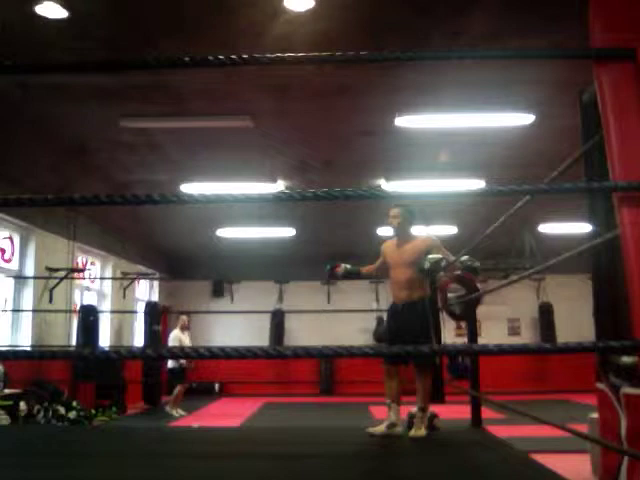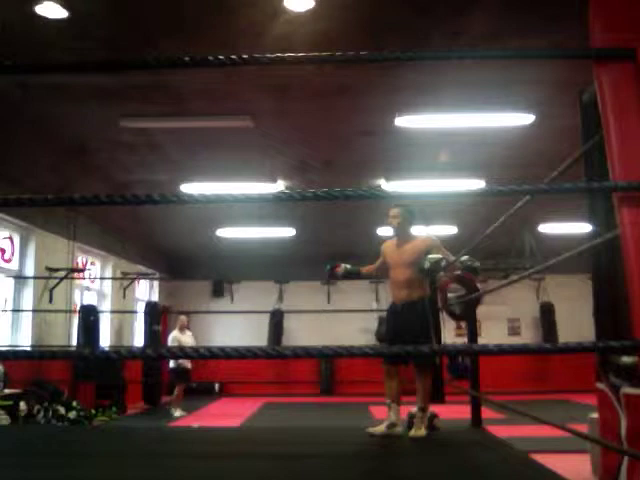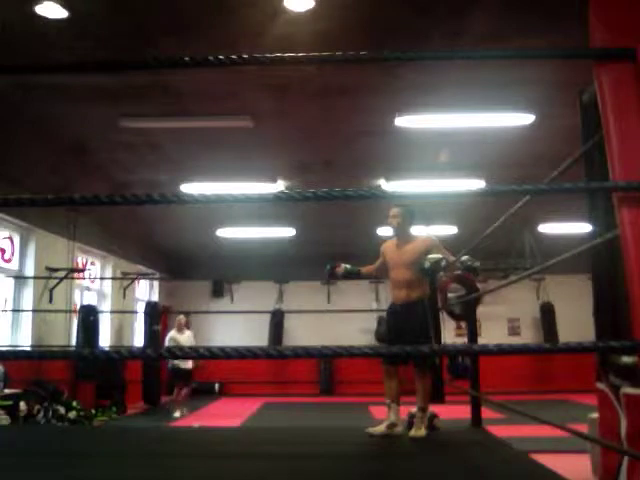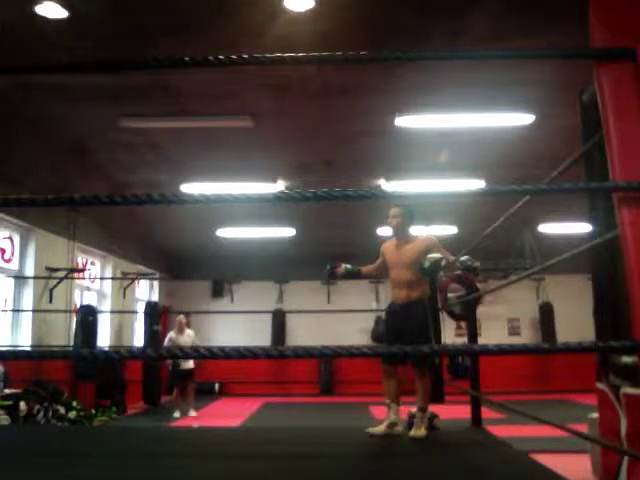
dt=0.3s
person 1, frame 1
left shoulder: (427, 243)
right shoulder: (387, 247)
left elbow: (452, 262)
right elbow: (377, 269)
right wrist: (348, 271)
left hip: (418, 309)
right hip: (396, 309)
left knee: (422, 366)
right knee: (390, 365)
left ankle: (420, 420)
right ankle: (393, 420)
person 1, frame 2
left shoulder: (426, 243)
right shoulder: (386, 247)
left elbow: (452, 262)
right elbow: (377, 269)
right wrist: (347, 271)
left hip: (417, 309)
right hip: (395, 310)
left knee: (422, 366)
right knee: (390, 366)
left ankle: (421, 421)
right ankle: (393, 420)
person 1, frame 3
left shoulder: (426, 243)
right shoulder: (386, 248)
left elbow: (452, 262)
right elbow: (377, 270)
right wrist: (348, 271)
left hip: (417, 309)
right hip: (395, 310)
left knee: (422, 366)
right knee: (390, 366)
left ankle: (421, 420)
right ankle: (393, 420)
person 1, frame 4
left shoulder: (426, 243)
right shoulder: (386, 247)
left elbow: (452, 261)
right elbow: (377, 270)
right wrist: (348, 270)
left hip: (417, 309)
right hip: (394, 309)
left knee: (421, 366)
right knee: (389, 365)
left ankle: (421, 420)
right ankle: (393, 420)
person 2, frame 1
left shoulder: (186, 333)
right shoulder: (175, 334)
right wrist: (180, 361)
left hip: (182, 365)
right hip: (176, 365)
left knee: (182, 387)
right knee: (181, 386)
left ankle: (176, 408)
right ankle: (170, 406)
person 2, frame 2
left shoulder: (189, 334)
right shoulder: (174, 335)
right wrist: (179, 362)
left hip: (187, 365)
right hip: (177, 365)
left knee: (182, 388)
right knee: (179, 387)
left ankle: (177, 408)
right ankle: (174, 409)
person 2, frame 3
left shoulder: (189, 333)
right shoulder: (172, 335)
right wrist: (171, 363)
left hip: (188, 365)
right hip: (176, 365)
left knee: (187, 387)
right knee: (178, 388)
left ankle: (180, 406)
right ankle: (177, 409)
person 2, frame 4
left shoulder: (191, 333)
right shoulder: (171, 335)
right wrist: (170, 360)
left hip: (189, 365)
right hip: (176, 366)
left knee: (190, 387)
right knee: (177, 389)
left ankle: (191, 409)
right ankle: (177, 410)
